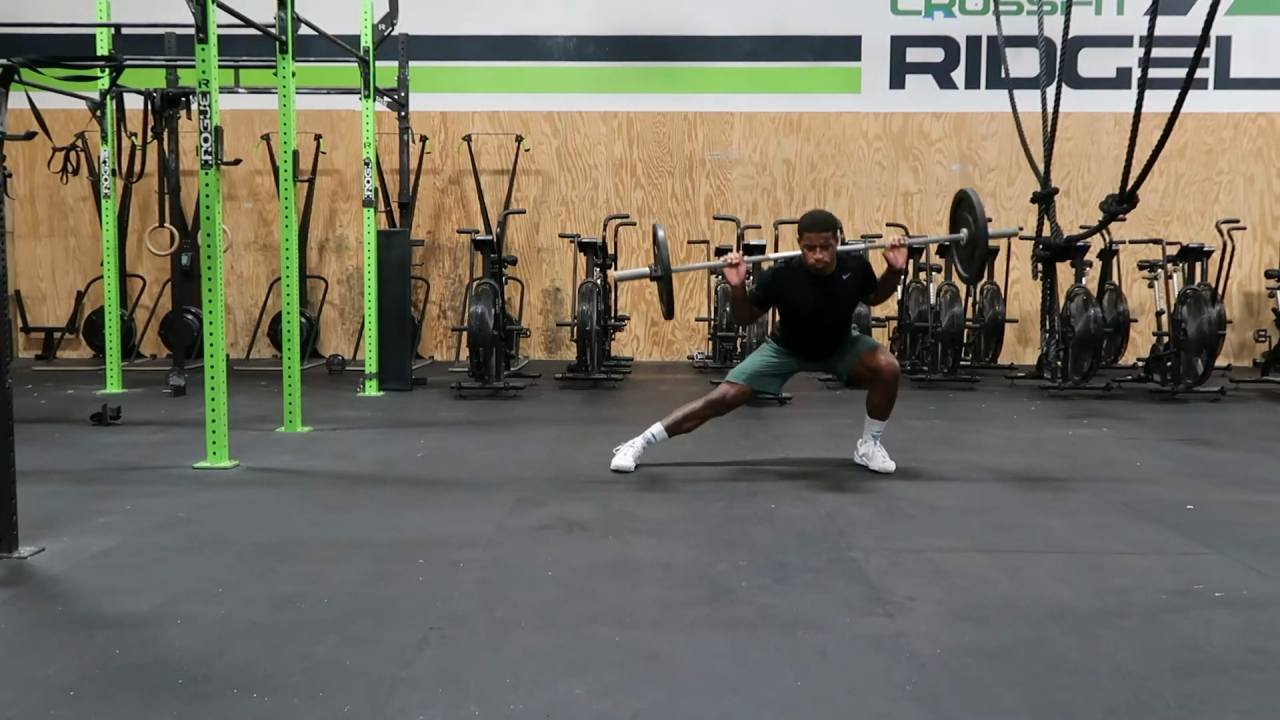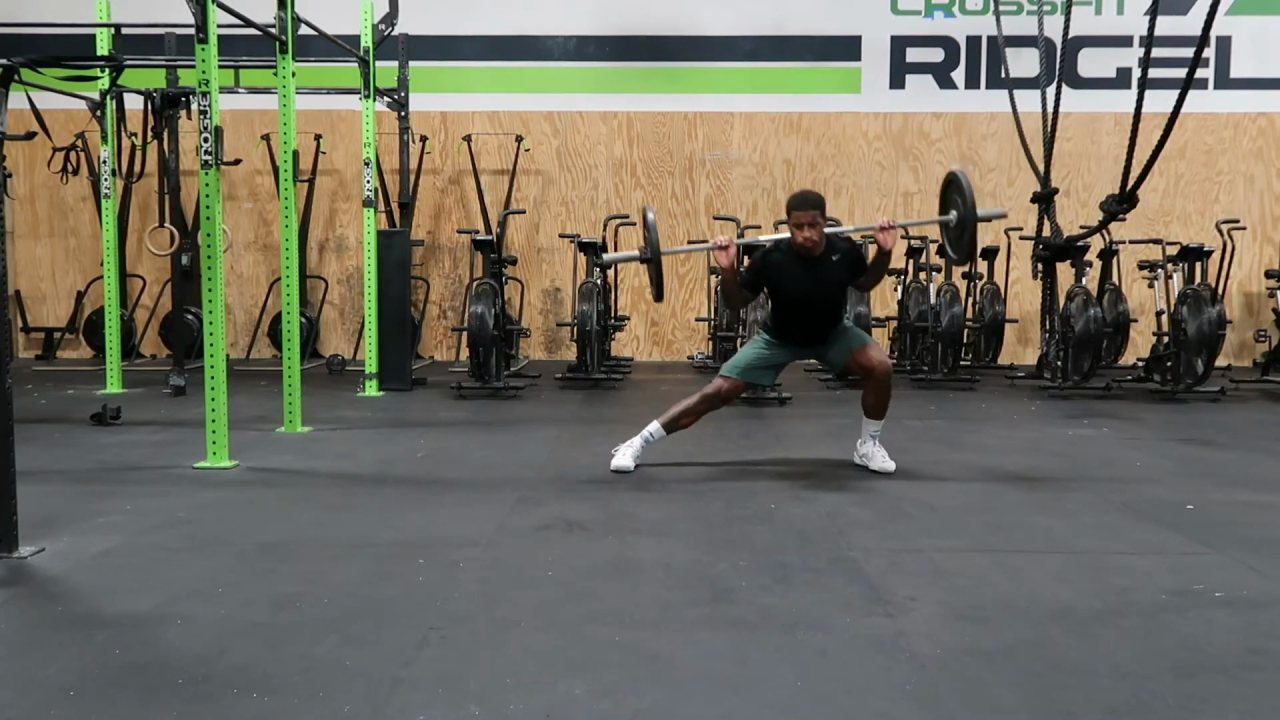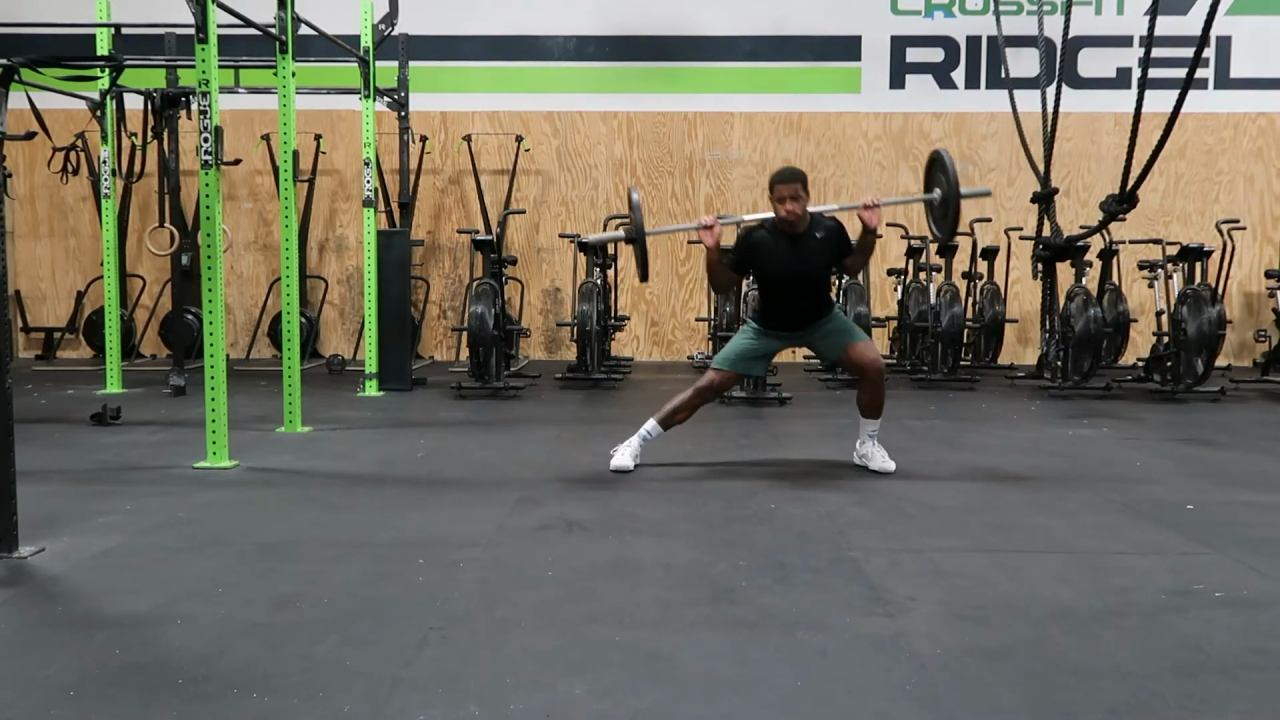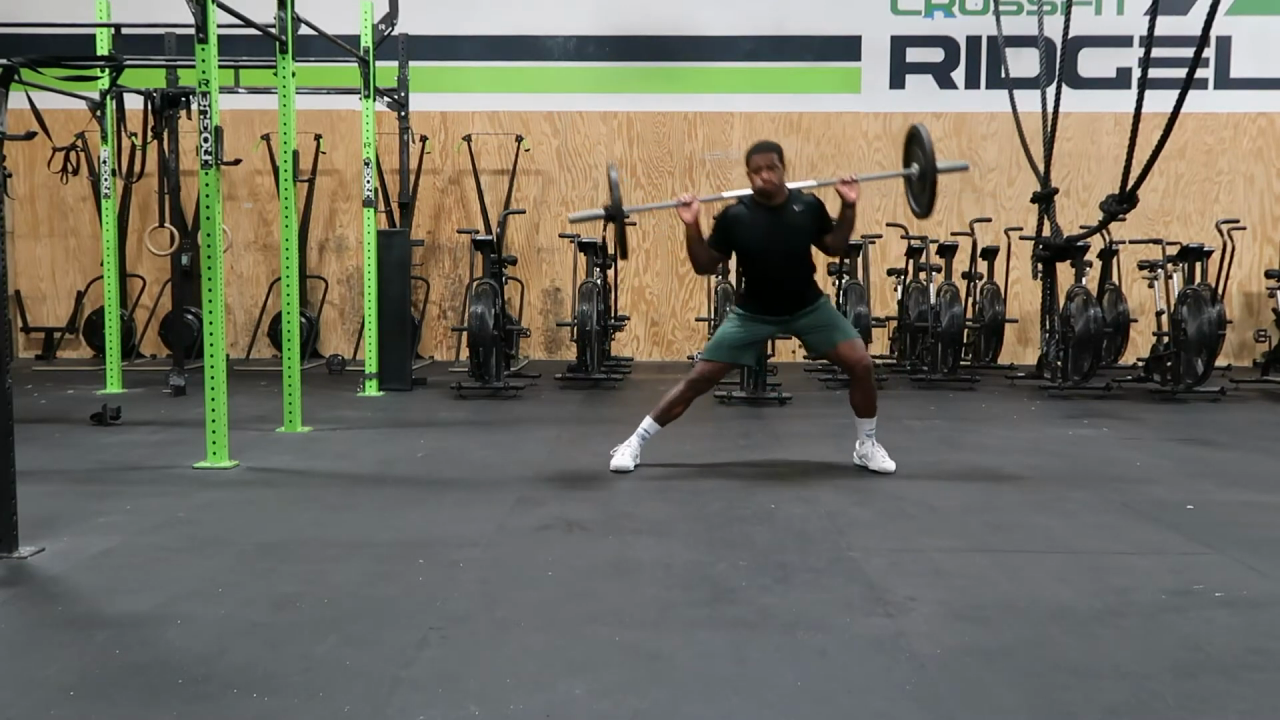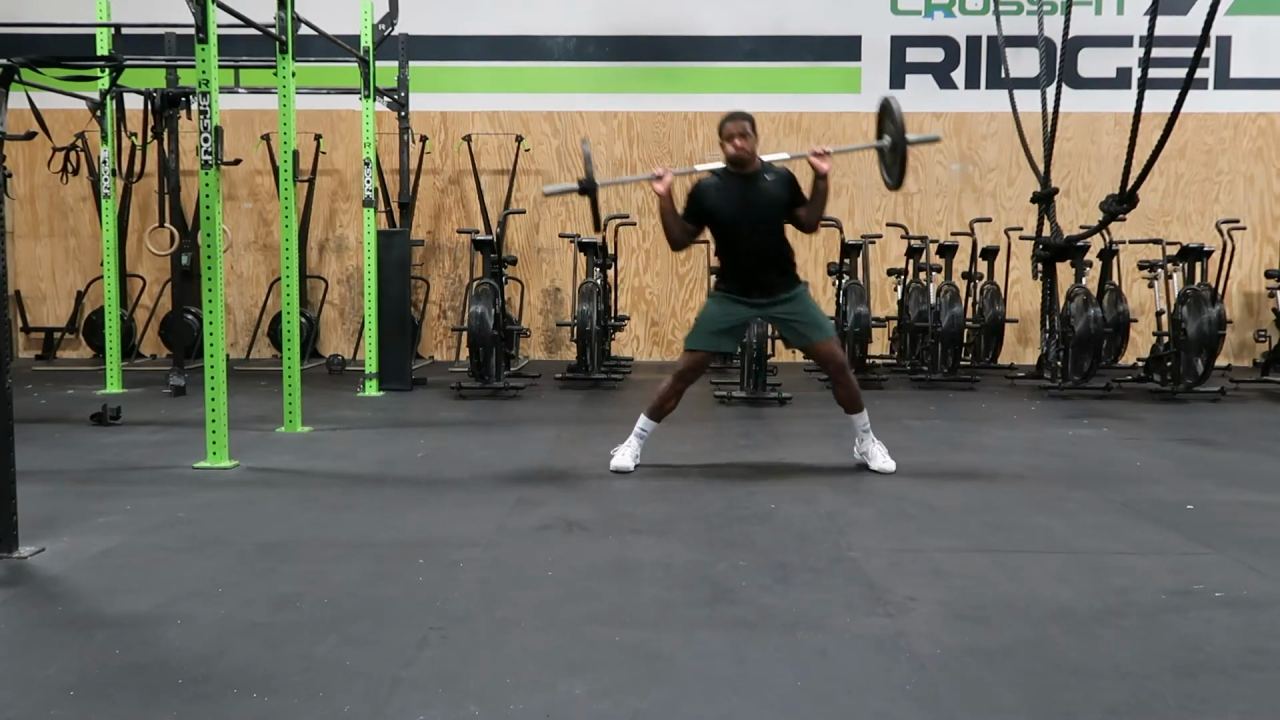
dt=0.1s
person 1, frame 1
left shoulder: (855, 267)
right shoulder: (781, 275)
left elbow: (874, 298)
right elbow: (746, 318)
left wrist: (895, 271)
right wrist: (737, 286)
left hip: (840, 345)
right hip: (786, 350)
left knee: (887, 368)
right knee: (721, 398)
left ankle: (869, 445)
right ankle: (638, 444)
person 1, frame 2
left shoulder: (844, 249)
right shoulder: (770, 258)
left elbow: (866, 284)
right elbow: (735, 302)
left wrist: (885, 252)
right wrist: (727, 269)
left hip: (831, 333)
right hip: (778, 339)
left knee: (879, 367)
right knee: (717, 392)
left ankle: (868, 446)
right ankle: (636, 444)
person 1, frame 3
left shoulder: (829, 230)
right shoulder: (755, 238)
left elbow: (854, 267)
right elbow: (721, 287)
left wrist: (869, 230)
right wrist: (712, 250)
left hip: (822, 320)
right hip: (768, 327)
left knee: (872, 366)
right knee: (709, 385)
left ankle: (868, 445)
right ankle: (635, 442)
person 1, frame 4
left shoulder: (808, 204)
right shoulder: (733, 216)
left elbow: (835, 245)
right elbow: (704, 267)
left wrist: (849, 206)
right wrist: (691, 226)
left hip: (808, 304)
right hip: (752, 312)
left knee: (860, 363)
right knee: (702, 377)
left ankle: (867, 444)
right ankle: (634, 442)
person 1, frame 5
left shoulder: (780, 178)
right shoulder: (707, 189)
left elbow: (808, 223)
right elbow: (678, 242)
left wrist: (821, 177)
right wrist: (665, 198)
left hip: (786, 292)
right hip: (731, 296)
left knee: (834, 361)
right knee: (688, 368)
left ankle: (866, 441)
right ankle: (634, 442)
